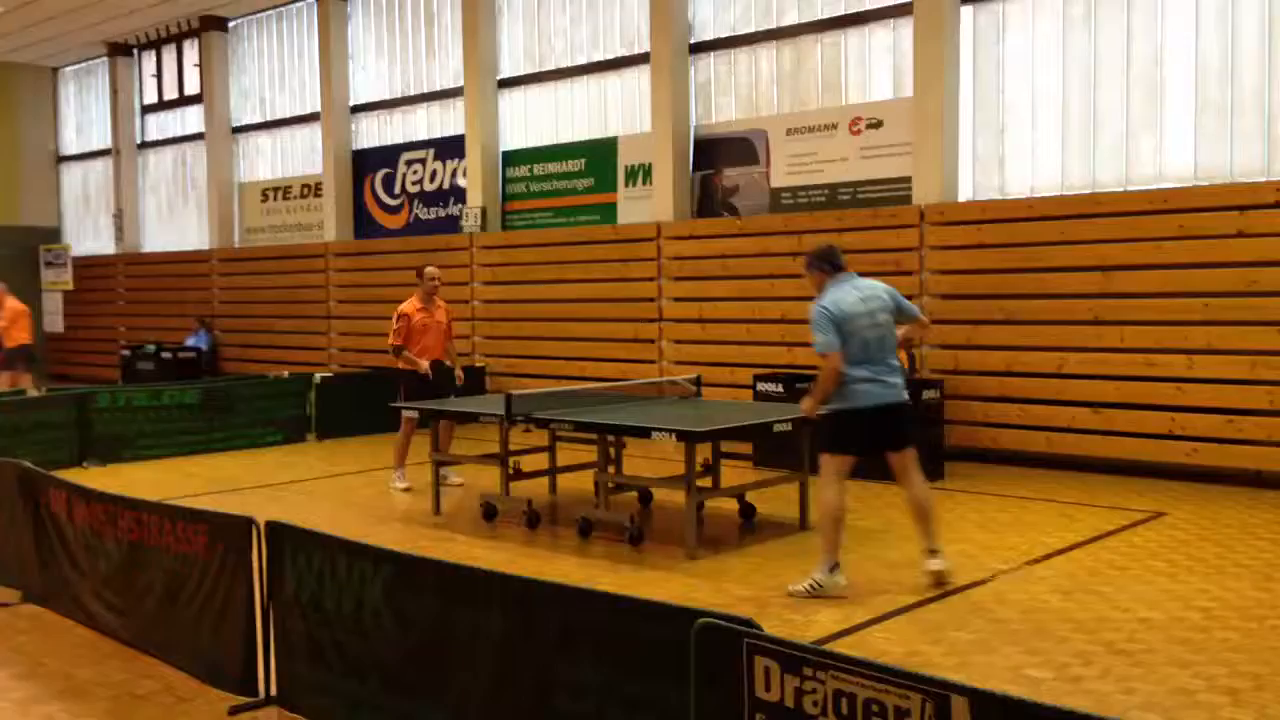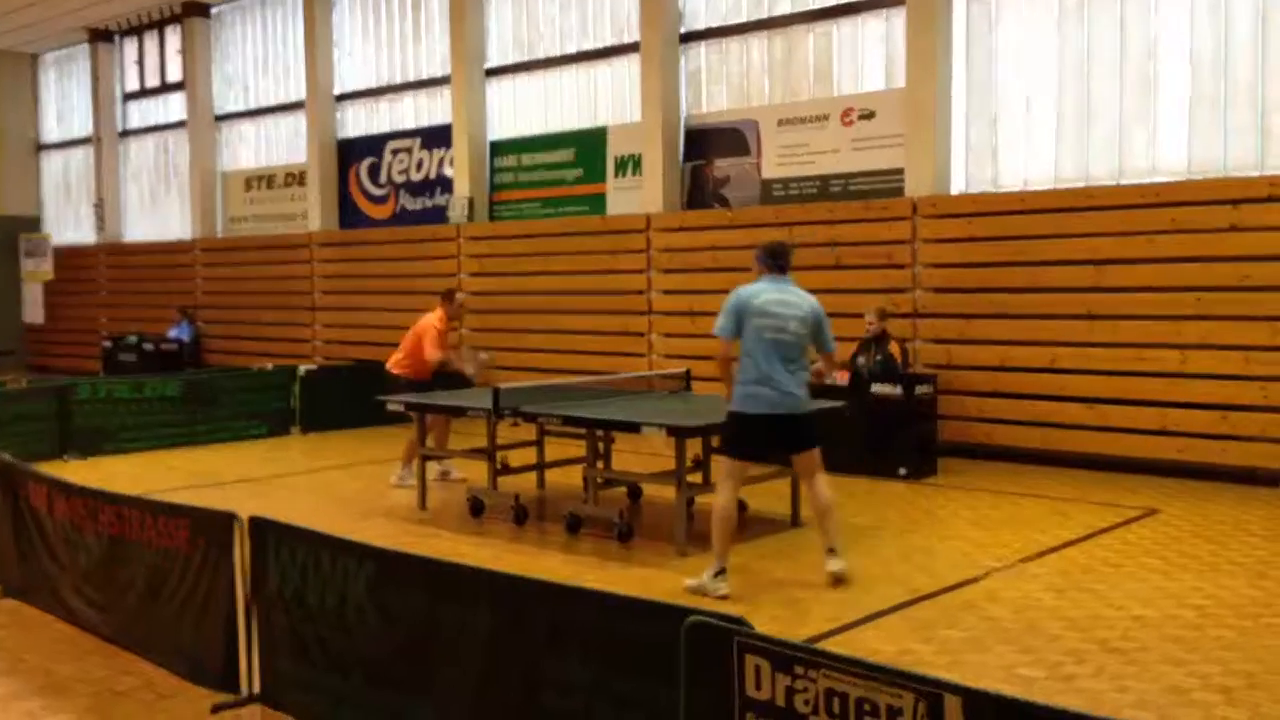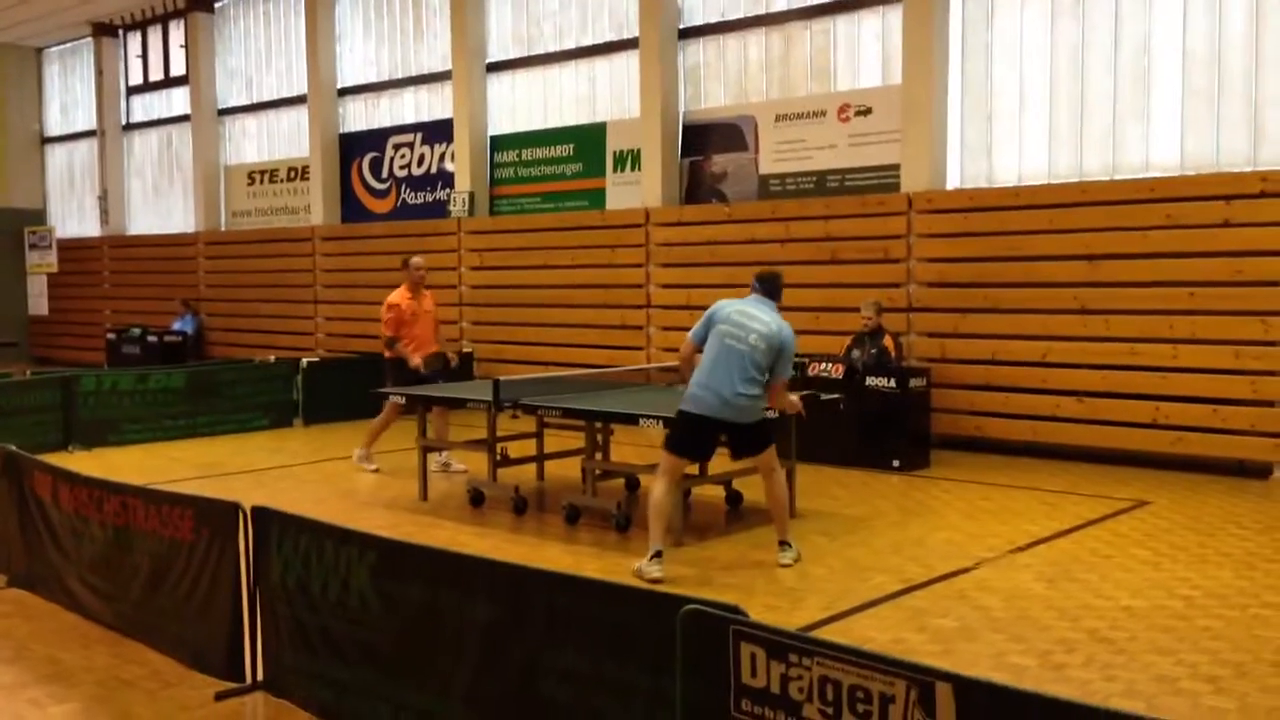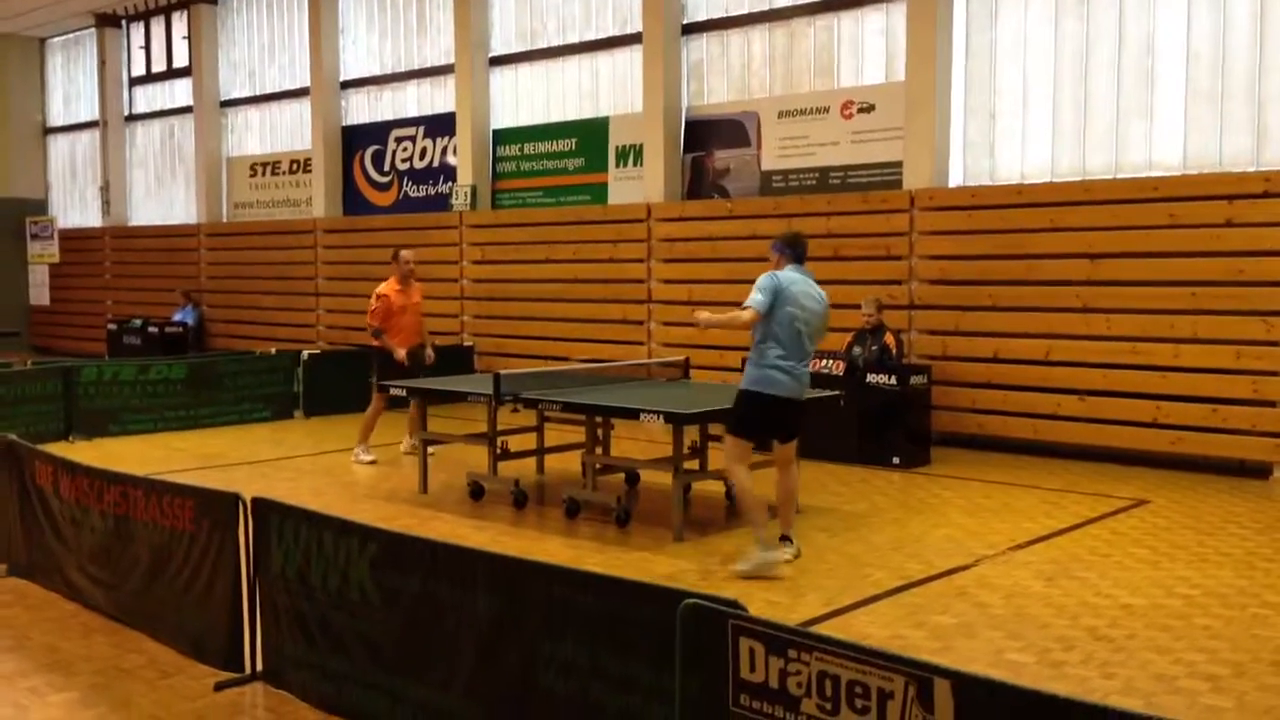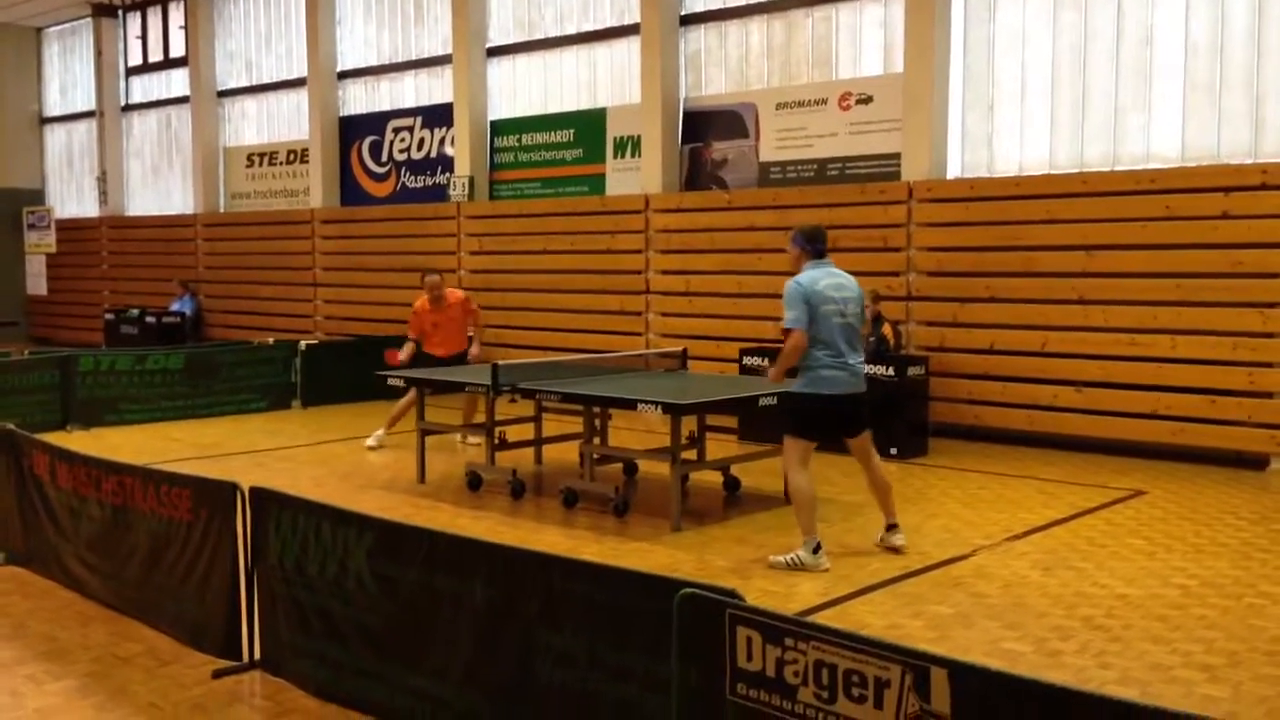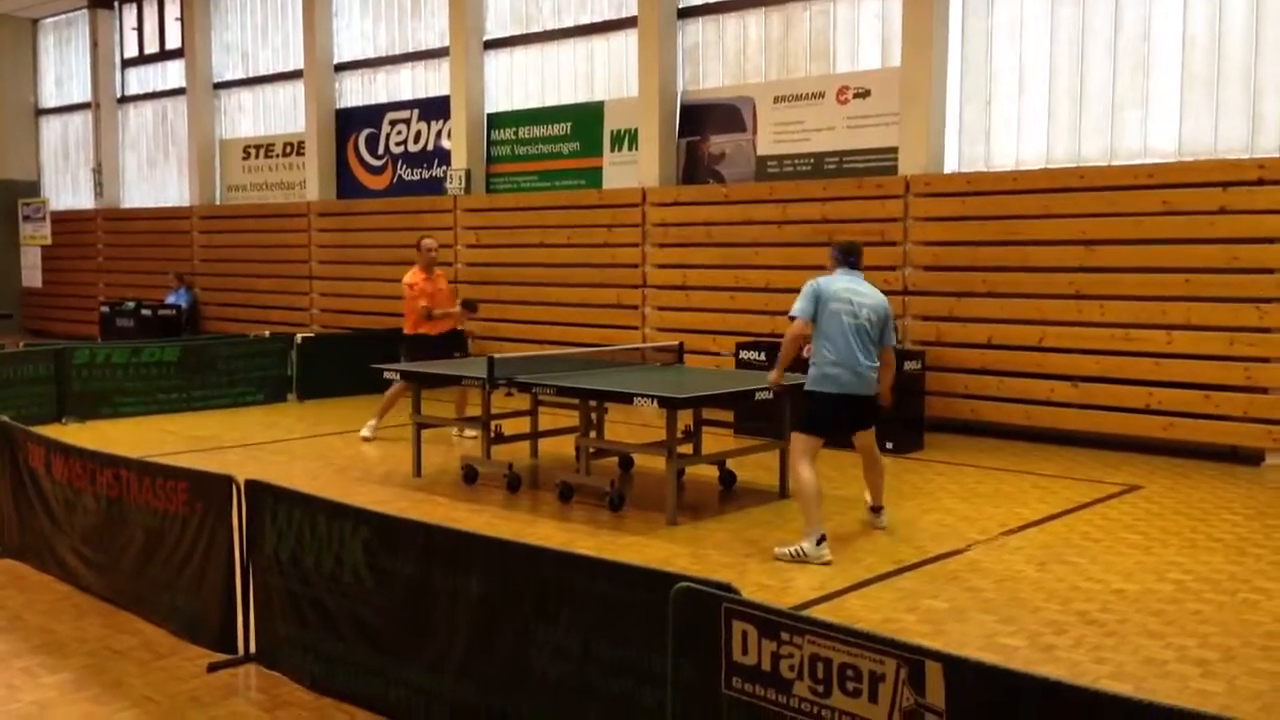
dt=0.5s
person 1, frame 1
left shoulder: (825, 306)
right shoulder: (882, 290)
left elbow: (833, 367)
right elbow: (921, 324)
left wrist: (815, 400)
left hip: (852, 403)
right hip: (893, 398)
left knee: (830, 482)
right knee: (910, 476)
left ankle: (830, 573)
right ankle: (933, 555)
person 1, frame 2
left shoulder: (742, 296)
right shoulder: (810, 304)
left elbow: (723, 354)
right elbow: (831, 361)
left wrist: (731, 385)
right wrist: (804, 353)
left hip: (750, 405)
right hip: (794, 405)
left knee: (728, 485)
right knee: (814, 476)
left ankle: (717, 575)
right ankle: (832, 555)
person 1, frame 3
left shoulder: (722, 307)
right shoulder: (783, 332)
left elbow: (686, 354)
right elbow: (775, 395)
left wrist: (692, 380)
right wrist: (791, 403)
left hip: (698, 405)
right hip: (744, 411)
left knee: (665, 477)
right knee: (772, 471)
left ankle: (655, 558)
right ankle: (785, 547)
person 1, frame 4
left shoulder: (774, 279)
right shoulder: (820, 297)
left elbow: (747, 319)
left wrist: (711, 320)
left hip: (761, 385)
right hip: (794, 389)
left knee: (735, 463)
right knee: (786, 463)
left ankle: (765, 547)
right ankle: (786, 540)
person 1, frame 5
left shoulder: (798, 285)
right shoulder: (850, 283)
left elbow: (797, 343)
left wrist: (778, 371)
left hip: (816, 387)
right hip: (853, 384)
left knee: (794, 464)
right knee: (867, 457)
left ankle: (812, 550)
right ankle: (893, 529)
person 1, frame 6
left shoulder: (819, 286)
right shoulder: (879, 299)
left elbow: (796, 332)
right elbow: (888, 356)
left wrist: (779, 370)
right wrist: (885, 388)
left hip: (825, 384)
right hip: (864, 386)
left knee: (801, 458)
right knee: (869, 448)
left ankle: (815, 541)
right ankle: (877, 509)
person 2, frame 1
left shoulder: (443, 308)
right shoulder: (406, 311)
right elbow: (395, 348)
left wrist: (456, 366)
right wrist: (418, 363)
left hip: (439, 374)
right hip: (413, 374)
left knee: (447, 421)
right knee: (409, 426)
left ankle: (440, 469)
right ankle: (398, 473)
person 2, frame 2
left shoulder: (442, 323)
right shoulder: (432, 325)
left elbow: (444, 353)
right elbow: (435, 361)
left wrist: (459, 362)
right wrist: (460, 368)
left hip: (420, 375)
right hip: (403, 376)
left knee: (443, 415)
right knee: (425, 423)
left ankle: (441, 466)
right ankle: (403, 472)
person 2, frame 3
left shoulder: (428, 297)
right shoulder: (395, 301)
right elbow: (388, 338)
left wrist: (446, 351)
right wrist: (410, 358)
left hip: (428, 362)
right hip: (400, 364)
left knee: (440, 406)
right knee: (391, 412)
left ankle: (441, 458)
right ankle: (363, 452)
person 2, frame 4
left shoulder: (416, 289)
right shoulder: (384, 293)
right elbow: (373, 328)
left wrist: (427, 345)
right wrist: (394, 350)
left hip: (411, 352)
right hip: (387, 354)
left knee: (420, 396)
right knee: (379, 402)
left ankle: (411, 441)
right ankle: (361, 448)
person 2, frame 5
left shoulder: (461, 299)
right shoulder: (419, 308)
left elbow: (477, 322)
right elbow: (414, 338)
left wrist: (475, 345)
right wrist: (406, 353)
left hip: (460, 355)
right hip: (432, 357)
left knee: (474, 391)
right knee: (413, 397)
left ankle: (464, 433)
right ankle: (382, 433)
person 2, frame 6
left shoulder: (441, 275)
right shoulder: (411, 281)
right elbow: (426, 313)
left wrist: (460, 317)
right wrist: (452, 312)
left hip: (444, 335)
right hip: (418, 338)
right knee: (402, 385)
left ankle: (460, 426)
right ankle: (373, 423)
